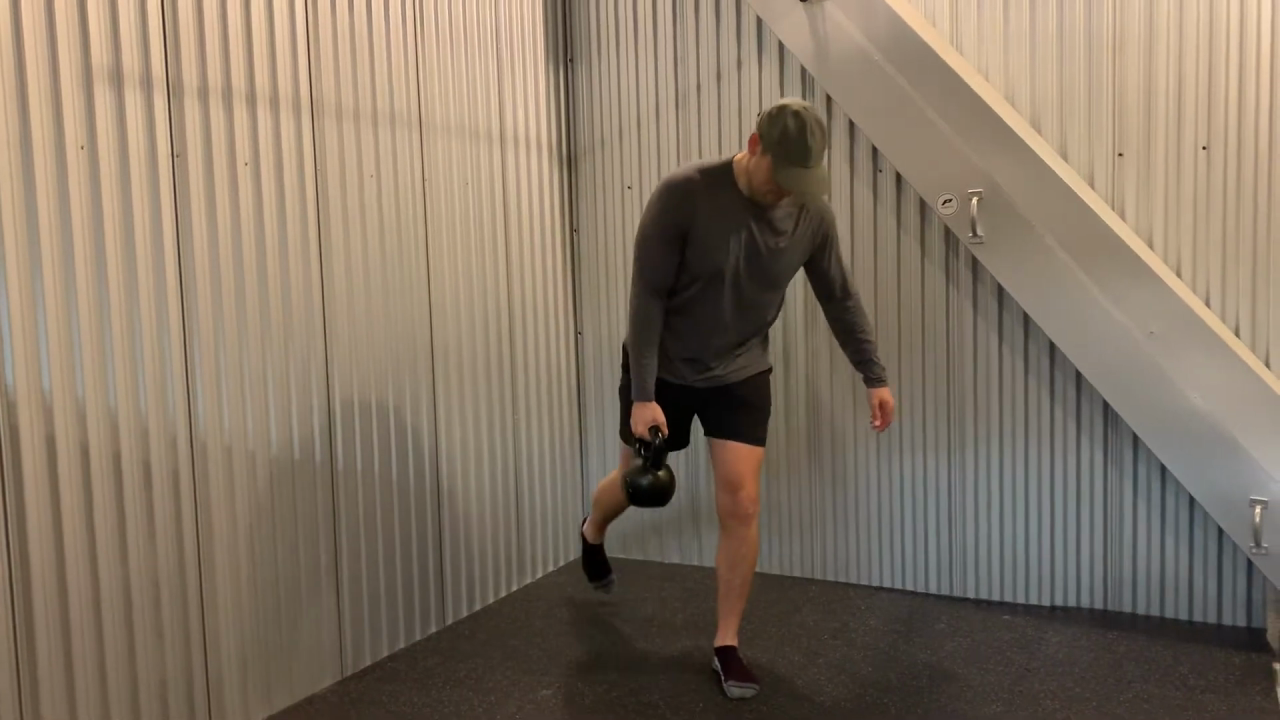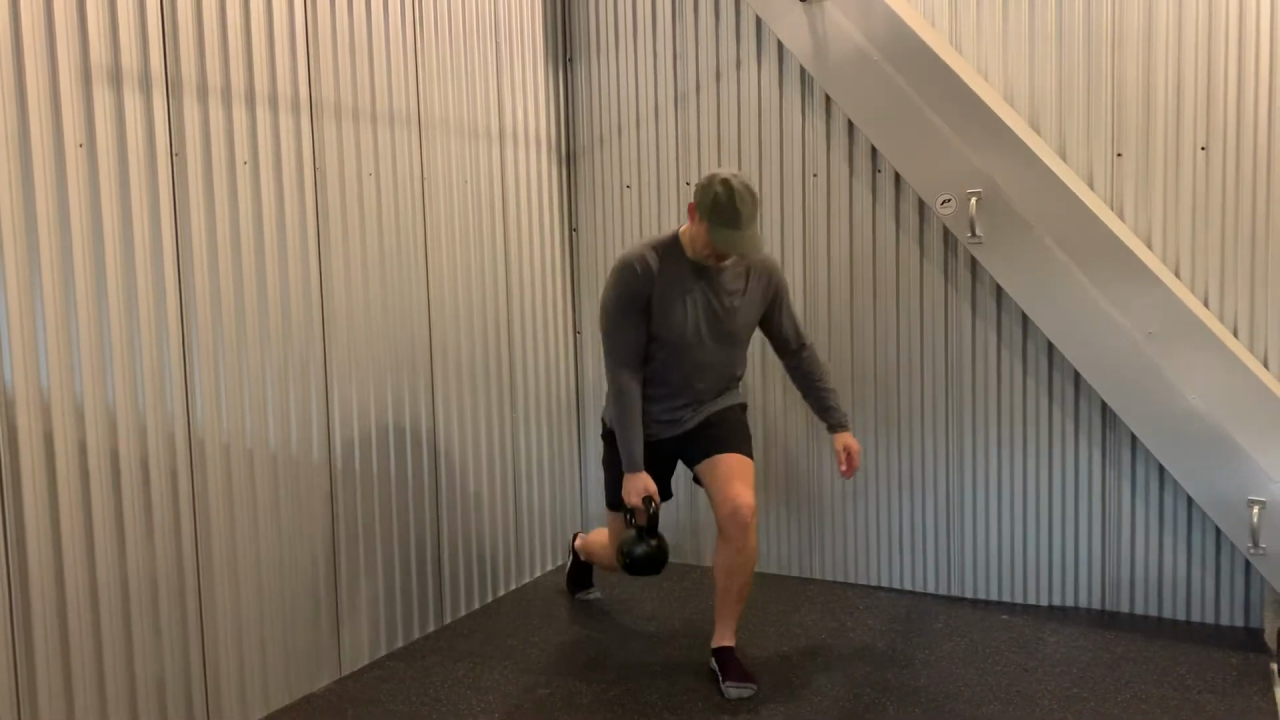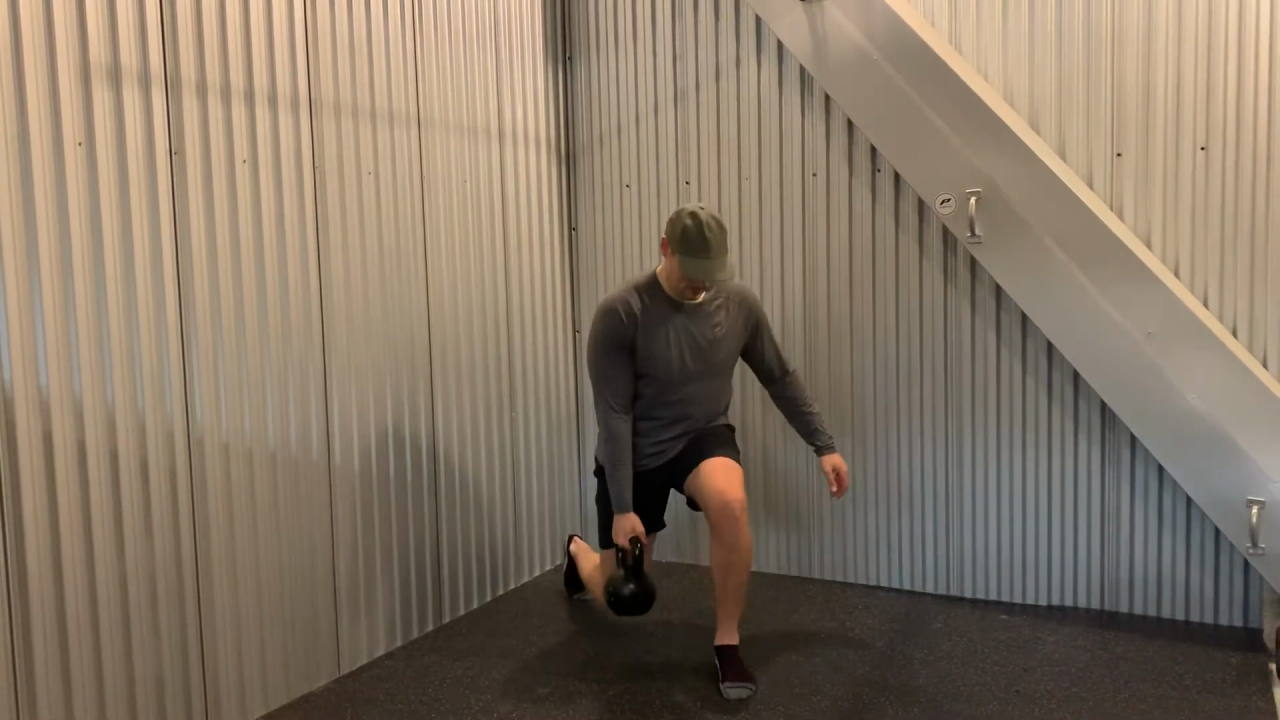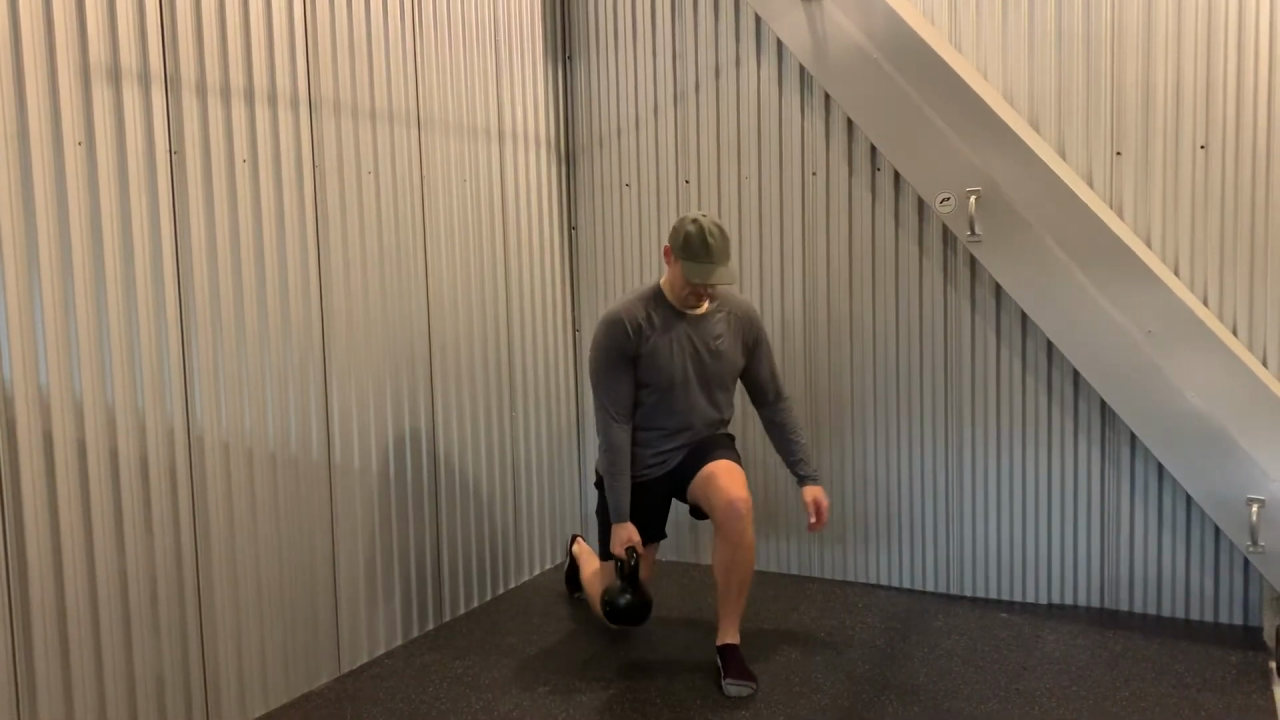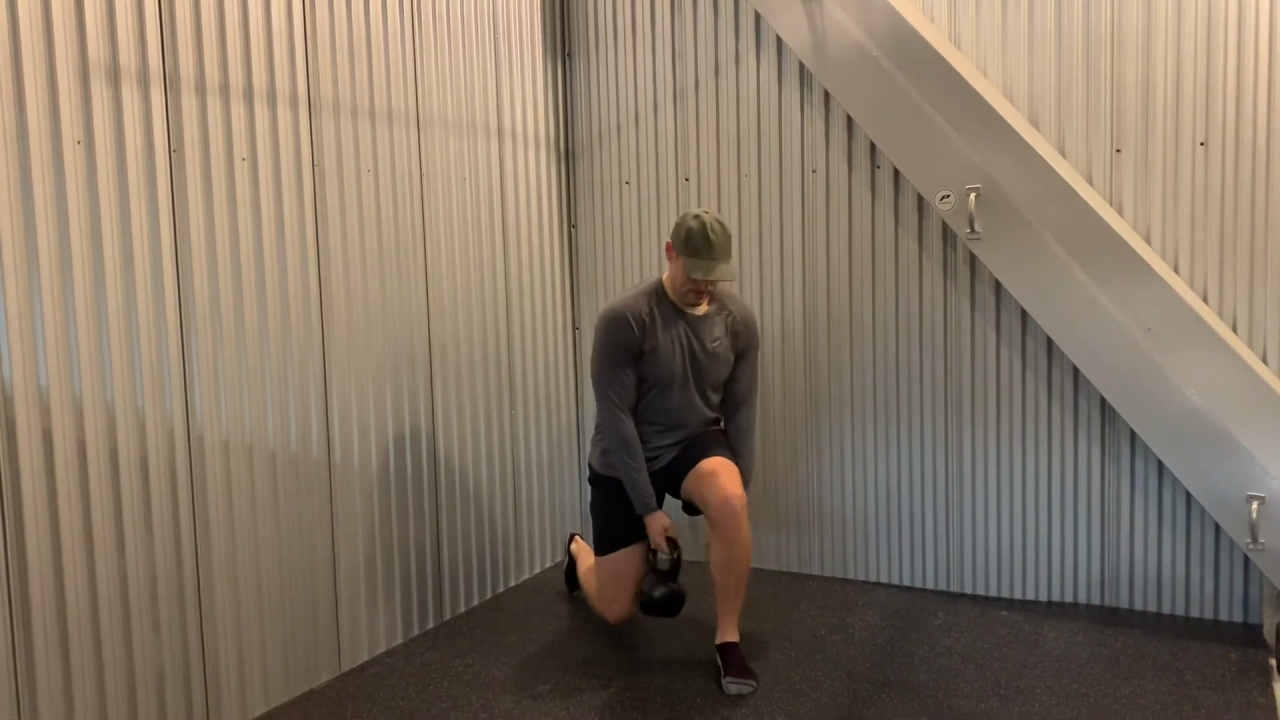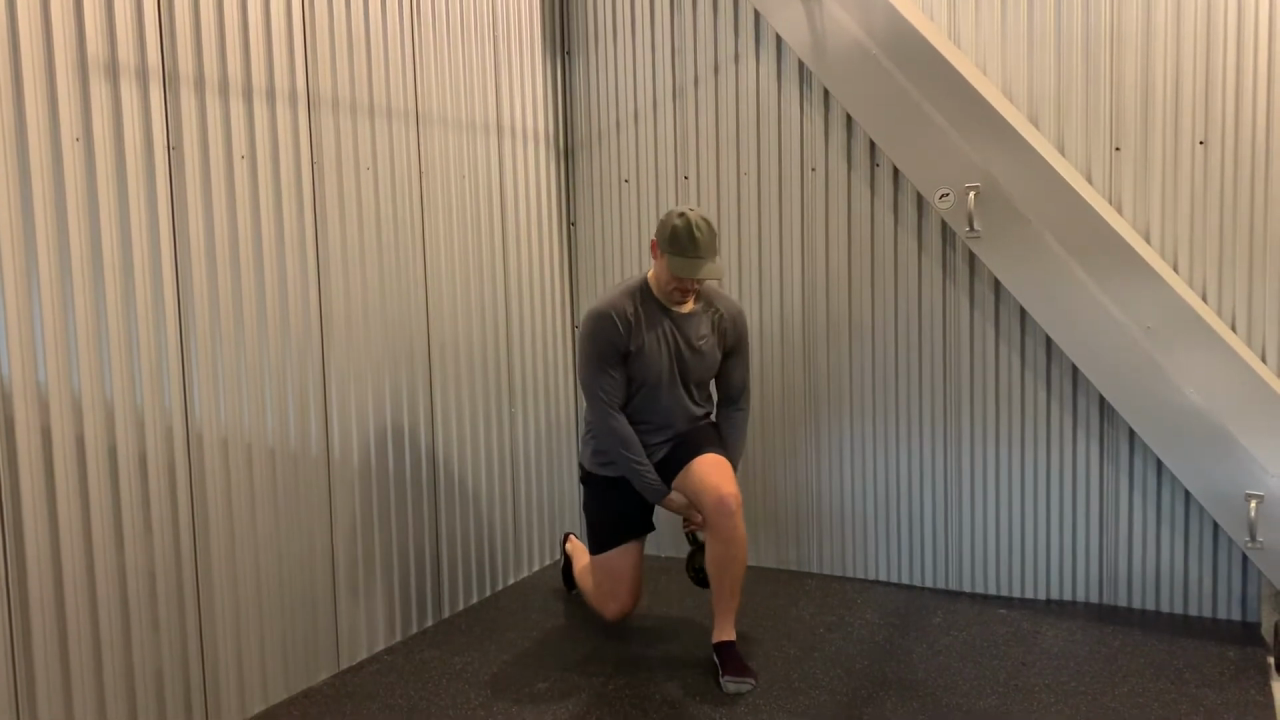
dt=0.4s
person 1, frame 1
left shoulder: (812, 213)
right shoulder: (683, 194)
left elbow: (840, 298)
right elbow: (647, 297)
left wrist: (874, 376)
right wrist: (643, 395)
left hip: (740, 371)
right hip: (664, 367)
left knee: (740, 503)
left ankle: (726, 644)
right ankle: (592, 534)
person 1, frame 2
left shoulder: (761, 272)
right shoulder: (638, 271)
left elbow: (796, 351)
right elbow: (623, 375)
left wrist: (836, 423)
right wrist: (632, 467)
left hip: (715, 413)
right hip: (645, 423)
left knee: (741, 513)
right knee: (626, 548)
left ankle: (724, 645)
right ankle: (583, 547)
person 1, frame 3
left shoulder: (738, 304)
right shoulder: (620, 313)
left elbow: (779, 378)
right elbow: (612, 414)
left wrist: (824, 445)
right wrist: (622, 507)
left hip: (702, 437)
right hip: (637, 453)
left knee: (730, 504)
left ankle: (727, 643)
right ankle: (579, 551)
person 1, frame 4
left shoulder: (740, 318)
right shoulder: (623, 324)
left elbow: (773, 403)
right elbow: (613, 424)
left wrist: (807, 478)
right wrist: (621, 519)
left hip: (701, 448)
right hip: (636, 465)
left knee: (736, 504)
left ankle: (728, 643)
right ankle: (582, 552)
person 1, frame 5
left shoulder: (738, 319)
right shoulder: (624, 318)
left elbow: (741, 410)
right elbow: (615, 417)
left wrist: (739, 489)
right wrist: (648, 508)
left hip: (696, 442)
right hip: (625, 461)
left knee: (729, 504)
right knee: (617, 609)
left ankle: (728, 640)
right ankle: (580, 551)
person 1, frame 6
left shoulder: (726, 315)
right shoulder: (609, 317)
left elbow: (735, 403)
right elbow: (606, 414)
left wrist: (719, 479)
right wrist: (661, 492)
left hip: (687, 436)
right hip: (617, 459)
left knee: (726, 502)
right knee: (616, 607)
left ankle: (725, 639)
right ankle: (574, 550)
